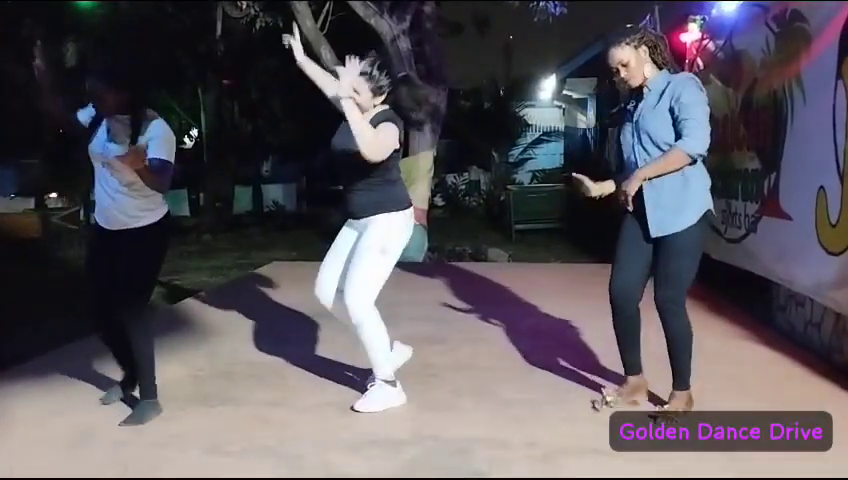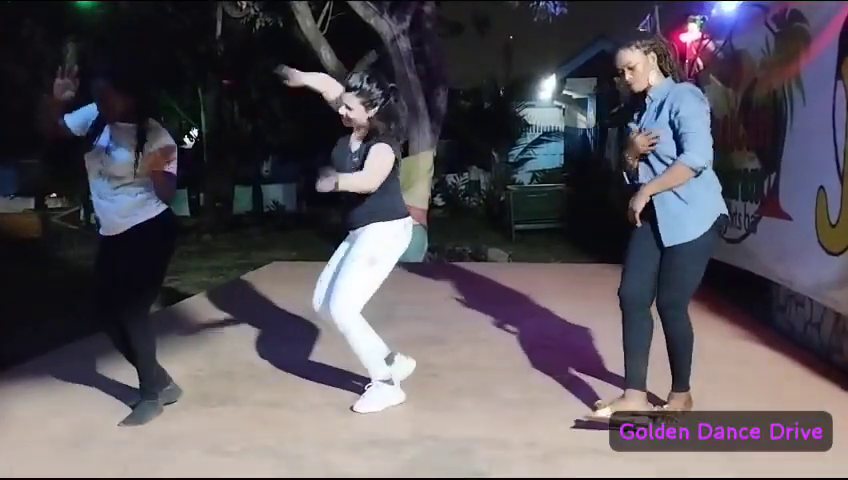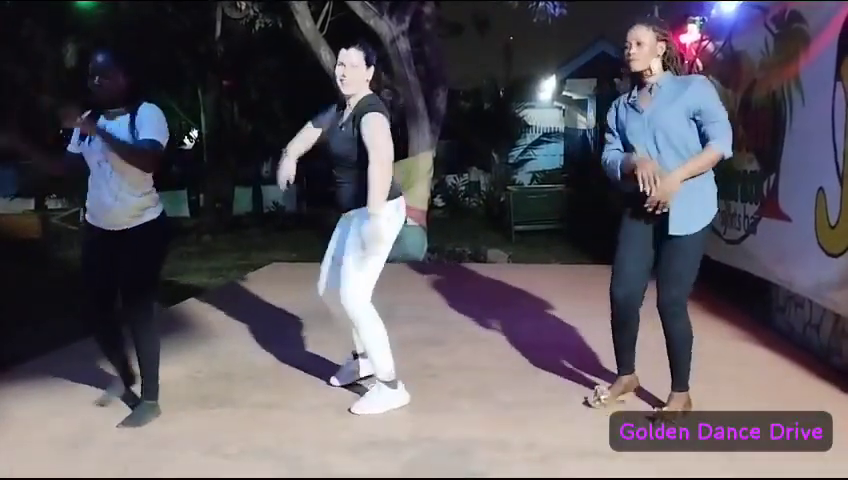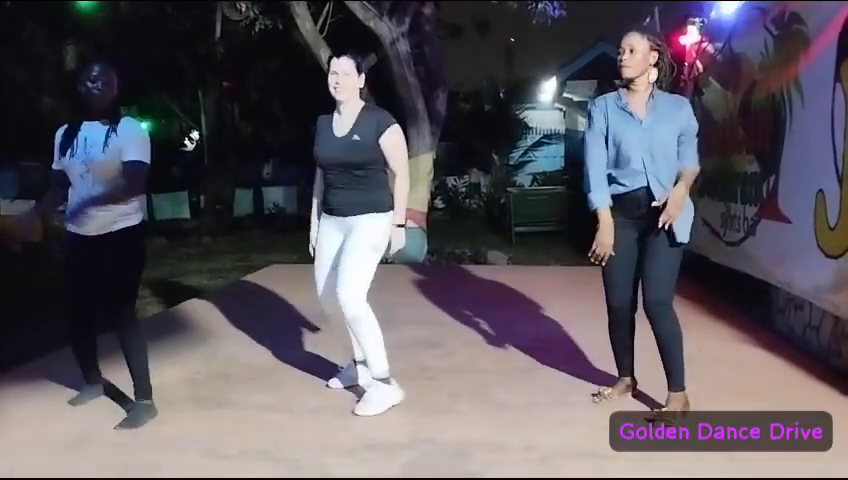
dt=0.3s
person 1, frame 1
left shoulder: (682, 87)
right shoulder: (634, 106)
left elbow: (693, 145)
left wrist: (639, 176)
right wrist: (604, 188)
left hip: (682, 210)
right hip: (641, 210)
left knee: (669, 301)
right knee: (622, 292)
left ankle: (682, 392)
right ankle: (633, 379)
person 1, frame 2
left shoulder: (684, 97)
right shoulder: (641, 113)
left elbow: (697, 158)
left wrist: (646, 191)
right wrist: (632, 154)
left hip: (692, 217)
right hip: (652, 217)
left knee: (671, 305)
right knee: (632, 299)
left ankle: (681, 394)
right ankle: (634, 395)
person 1, frame 3
left shoulder: (695, 89)
right shoulder: (621, 107)
left elbow: (721, 142)
right elbow: (610, 159)
left wrist: (676, 177)
right wrist: (635, 164)
left hip: (686, 208)
right hip: (641, 207)
left knee: (671, 301)
right knee: (623, 296)
left ankle: (680, 393)
right ankle: (625, 376)
person 1, frame 4
left shoulder: (678, 107)
right shoulder: (603, 107)
left elbow: (690, 160)
right elbow: (595, 167)
left wrist: (679, 194)
right wrist: (605, 222)
left hip: (664, 216)
right hip: (621, 213)
left knee: (657, 302)
right knee: (619, 304)
left ankle: (677, 393)
right ankle: (626, 378)
person 2, frame 1
left shoulder: (154, 128)
right shoulder: (98, 116)
left elbow: (162, 182)
right elbow: (65, 120)
left wrist: (138, 166)
right wrist: (44, 82)
left hip: (144, 231)
right hip: (105, 227)
left knee: (129, 309)
right knee: (100, 306)
left ankle: (149, 397)
right ankle: (130, 375)
person 2, frame 2
left shoulder: (156, 136)
right shoulder: (93, 118)
left elbow: (166, 194)
right elbow: (53, 129)
left wrist: (156, 170)
right wrist: (57, 100)
left hip: (148, 231)
right hip: (112, 234)
left knee: (131, 311)
right knee: (108, 312)
left ankle: (150, 396)
right ankle: (161, 382)
person 2, frame 3
left shoulder: (148, 114)
right shoulder: (88, 119)
left elbow: (147, 161)
right elbow: (64, 165)
left wrist: (95, 130)
left hip: (141, 228)
right hip: (99, 228)
left knee: (138, 311)
right knee: (96, 307)
left ankle: (149, 398)
right ankle: (123, 376)
person 2, frame 4
left shoulder: (129, 129)
right shoulder: (65, 134)
left elbow: (135, 184)
right elbow: (59, 185)
left wrist: (89, 203)
right wrist: (33, 216)
left hip: (121, 234)
right hip: (80, 237)
left knee: (121, 314)
right knee: (79, 314)
left ankle: (143, 399)
right ankle: (93, 381)
person 3, frame 1
left shoulder: (387, 124)
right shoulder: (356, 105)
left elbow: (372, 151)
right elbow: (335, 88)
left wrist: (349, 105)
right wrist: (303, 62)
left hip: (388, 221)
right hip: (359, 222)
left knee: (356, 299)
right knee: (325, 291)
left ankle: (388, 386)
right ankle: (389, 348)
person 3, frame 2
left shoulder: (383, 142)
right shoulder: (349, 118)
left elbow: (369, 179)
right elbow: (326, 81)
left wrist: (339, 179)
right wrist: (300, 76)
left hip: (383, 232)
right hip: (361, 233)
left knee: (341, 311)
right knee: (324, 303)
left ankle: (386, 385)
right ankle: (391, 361)
person 3, frame 3
left shoulder: (371, 110)
right shoulder: (341, 107)
left elbow: (382, 159)
right elbow: (312, 130)
left wrist: (374, 217)
right wrist: (289, 156)
left hip: (377, 213)
right hip: (354, 213)
left knee: (354, 298)
right knee: (329, 290)
left ankle: (390, 386)
right ankle: (365, 356)
person 3, frame 4
left shoulder: (380, 121)
right shoulder: (323, 123)
left elbow: (401, 173)
left wrist: (399, 224)
right wrist: (315, 219)
left hip: (370, 220)
right hip: (334, 220)
left knee: (349, 297)
right knee: (328, 295)
left ankle: (384, 382)
right ankle: (362, 364)
